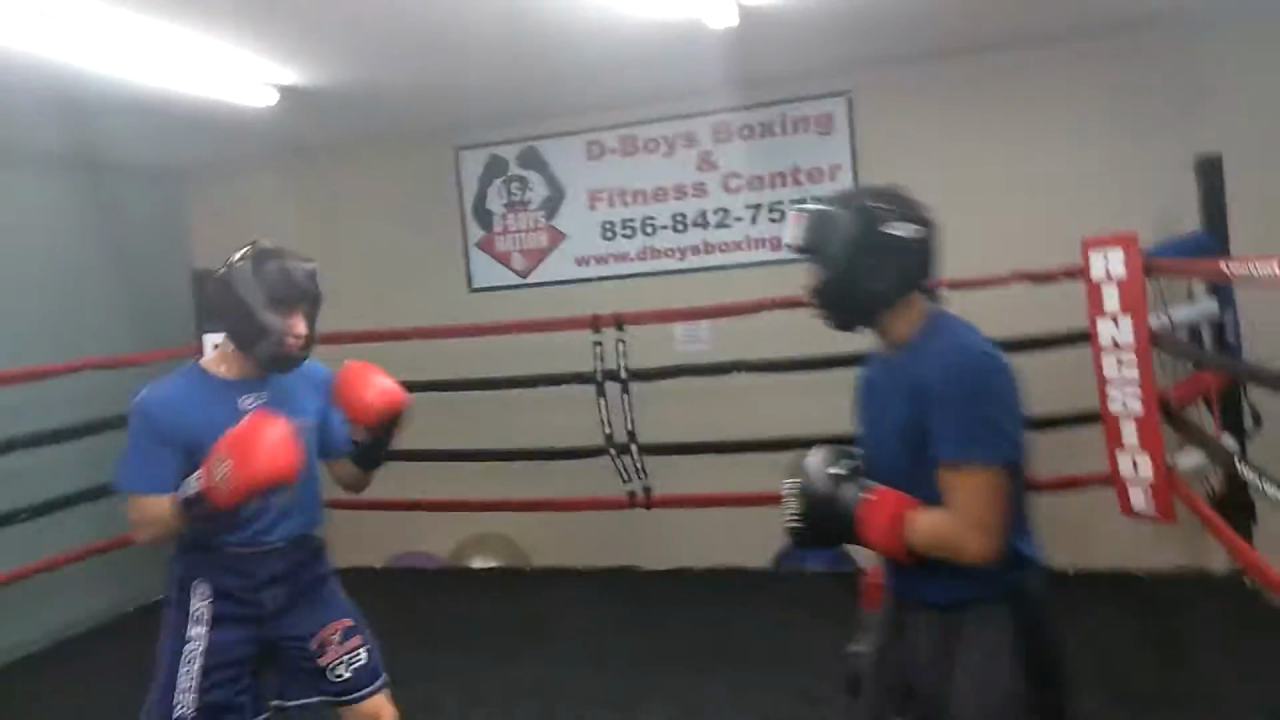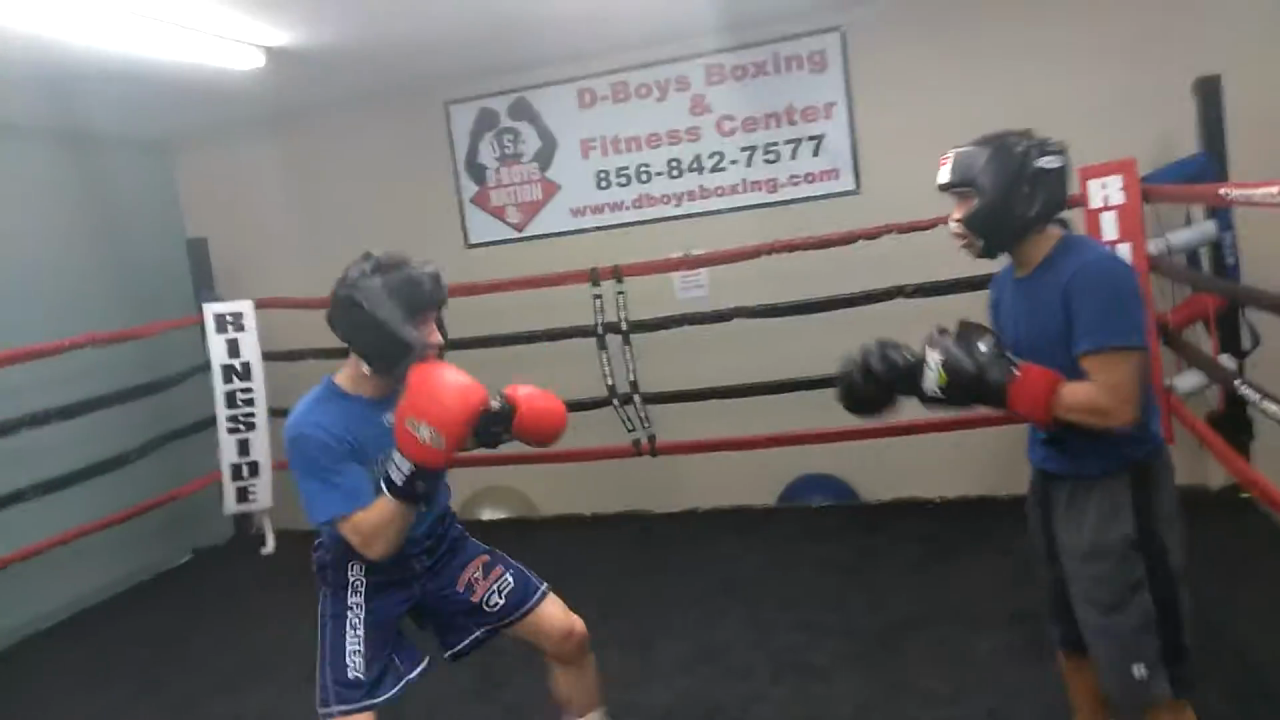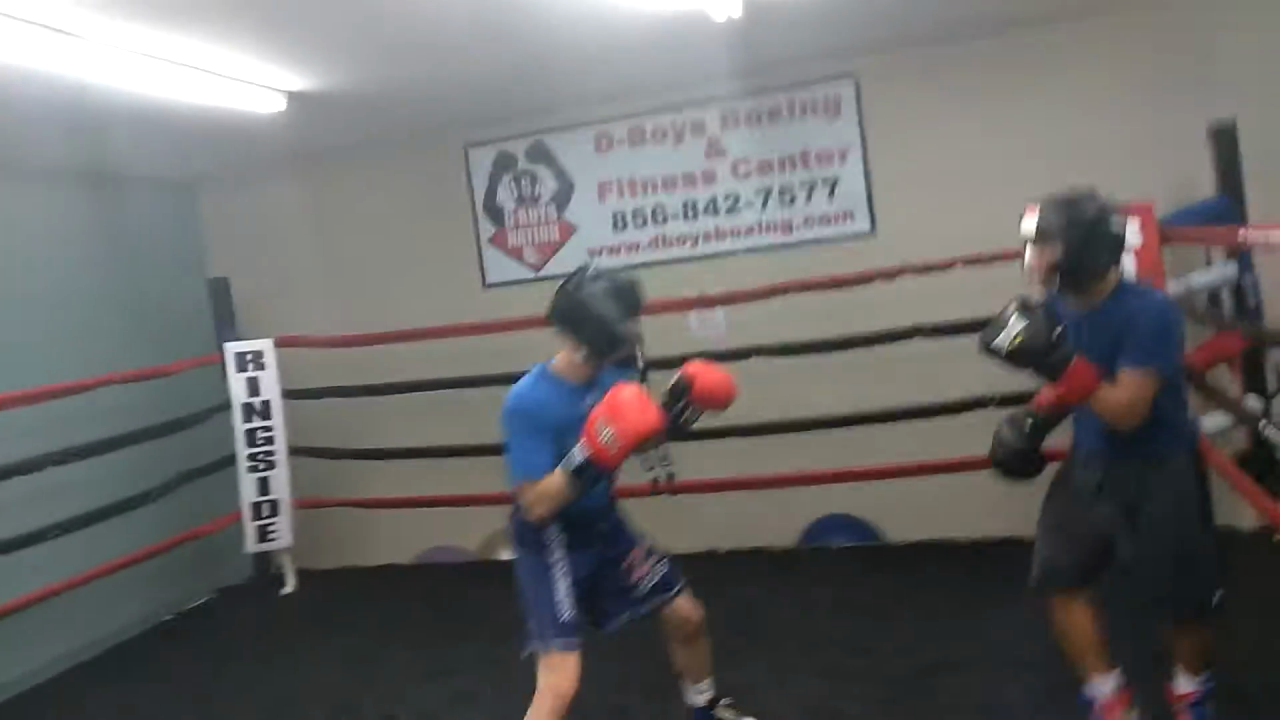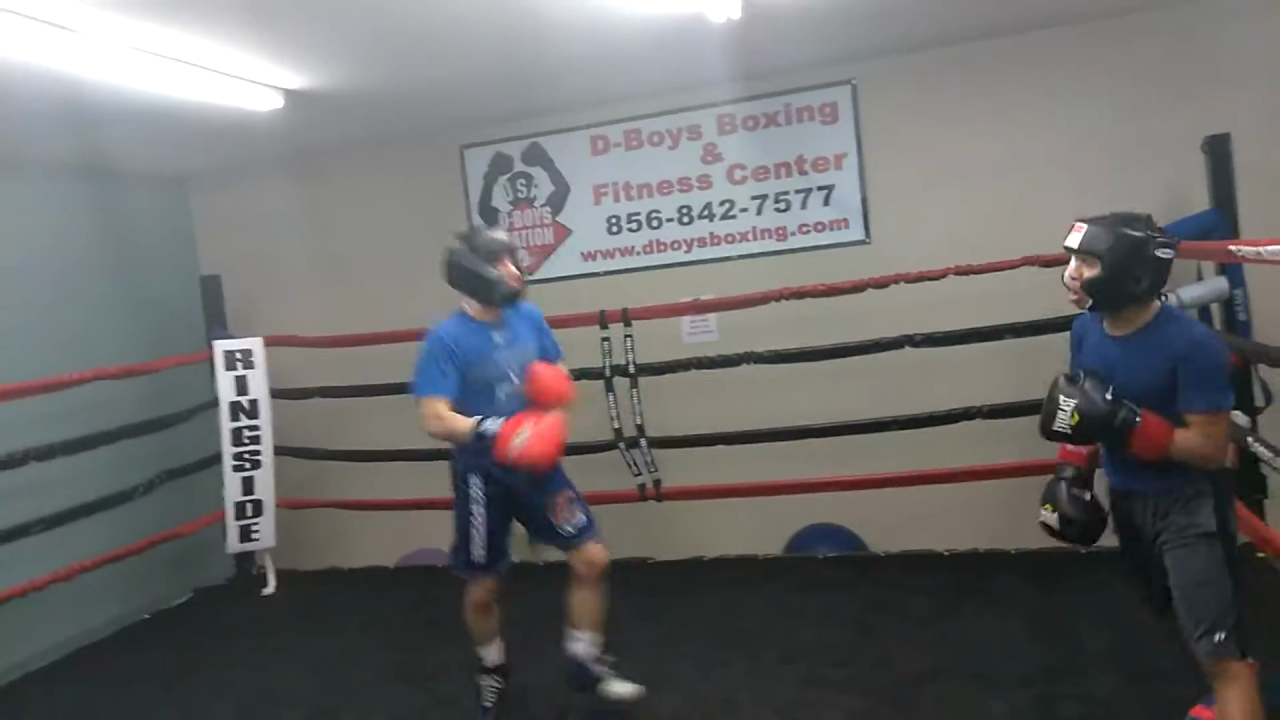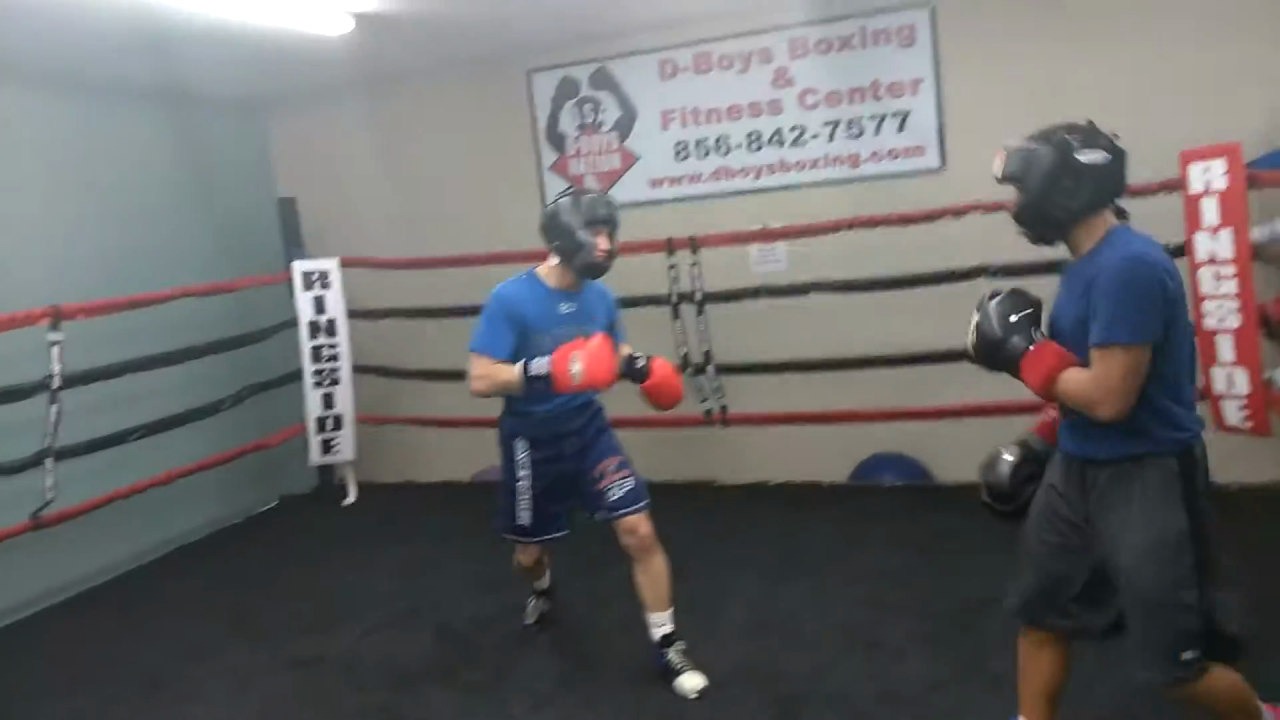
dt=0.7s
person 1, frame 1
left shoulder: (961, 365)
right shoulder: (882, 366)
left elbow: (975, 539)
left wrist: (856, 512)
left hip: (984, 624)
right hip: (914, 612)
person 1, frame 2
left shoulder: (1096, 273)
right shoulder: (1010, 280)
left elbow: (1116, 409)
right elbow: (1007, 386)
left wrist: (1004, 377)
right wrist: (916, 373)
left hip: (1119, 489)
right hip: (1054, 482)
right knee: (1075, 636)
person 1, frame 3
left shoulder: (1147, 311)
right shoulder: (1055, 303)
left elbow: (1128, 411)
left wrist: (1057, 361)
right wrist: (1036, 417)
left hip: (1160, 468)
right hip: (1092, 467)
left knee: (1184, 601)
right knee: (1059, 580)
person 1, frame 4
left shoulder: (1191, 345)
right shoulder: (1085, 330)
left elbow: (1211, 450)
left wrist: (1124, 426)
right wrist: (1072, 469)
left hip: (1188, 504)
right hip: (1126, 498)
left knee: (1218, 649)
right knee: (1182, 609)
person 1, frame 5
left shoulder: (1129, 266)
right shoulder: (1090, 262)
left elbow: (1110, 397)
left wrist: (1023, 348)
right wrist: (1044, 438)
left hip: (1148, 480)
right hip: (1078, 472)
left knee: (1178, 662)
right knee: (1038, 618)
person 2, frame 1
left shoulder: (312, 381)
right shoulder: (165, 404)
left elbow: (352, 478)
right elbow: (145, 527)
left wrist: (373, 436)
right wrist: (207, 492)
left hip: (302, 575)
right hip: (218, 590)
person 2, frame 2
left shoulder: (427, 376)
right shoulder: (314, 427)
left elbow: (462, 430)
right elbow: (373, 542)
left wrist: (498, 419)
right wrist: (415, 462)
left hip: (438, 544)
right hip: (363, 576)
left knee: (565, 634)
person 2, frame 3
left shoulder: (613, 372)
right shoulder: (528, 403)
left elbow: (635, 433)
right elbow: (536, 506)
left wrist: (675, 409)
right wrist: (588, 456)
left hip: (602, 526)
right hip: (550, 543)
left knee: (687, 618)
person 2, frame 4
left shoulder: (527, 317)
right shoulder: (445, 341)
left elbow: (560, 378)
right elbow: (434, 420)
left wrist: (555, 389)
right wrist: (498, 431)
left hip: (542, 459)
right hip: (484, 473)
left knee: (593, 561)
right knee: (484, 589)
left ankle: (586, 661)
right ankle: (492, 672)
person 2, frame 5
left shoulder: (599, 297)
right shoulder: (511, 299)
right elbow: (480, 380)
left wrist: (639, 365)
right wrist: (546, 369)
left hip: (588, 428)
right hip: (531, 440)
left knee: (640, 532)
right knee: (530, 553)
left ankle: (668, 645)
right ankle: (542, 591)
